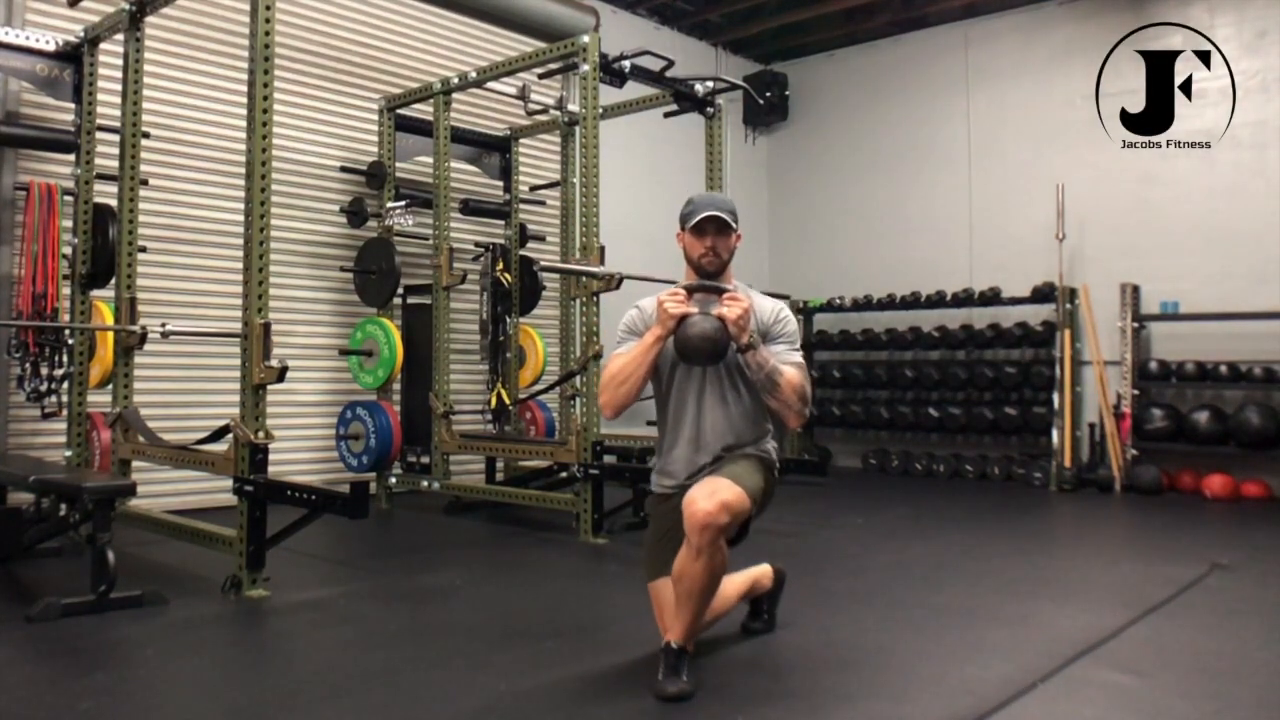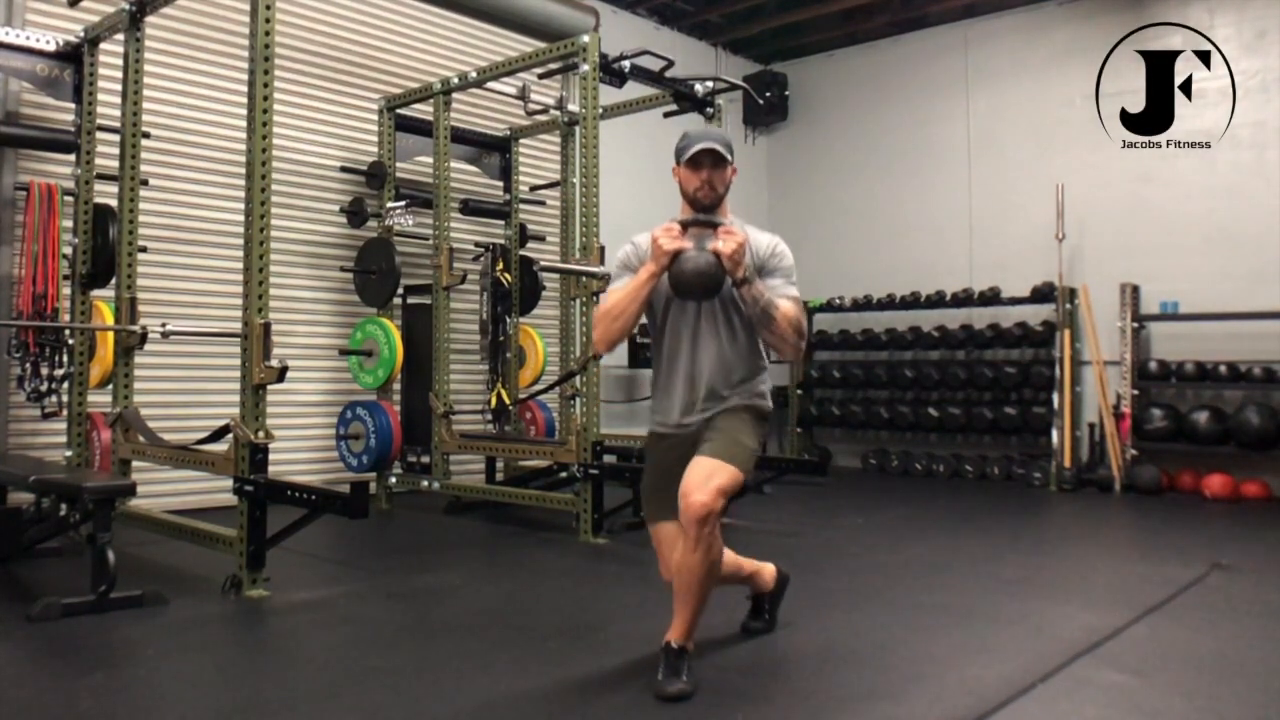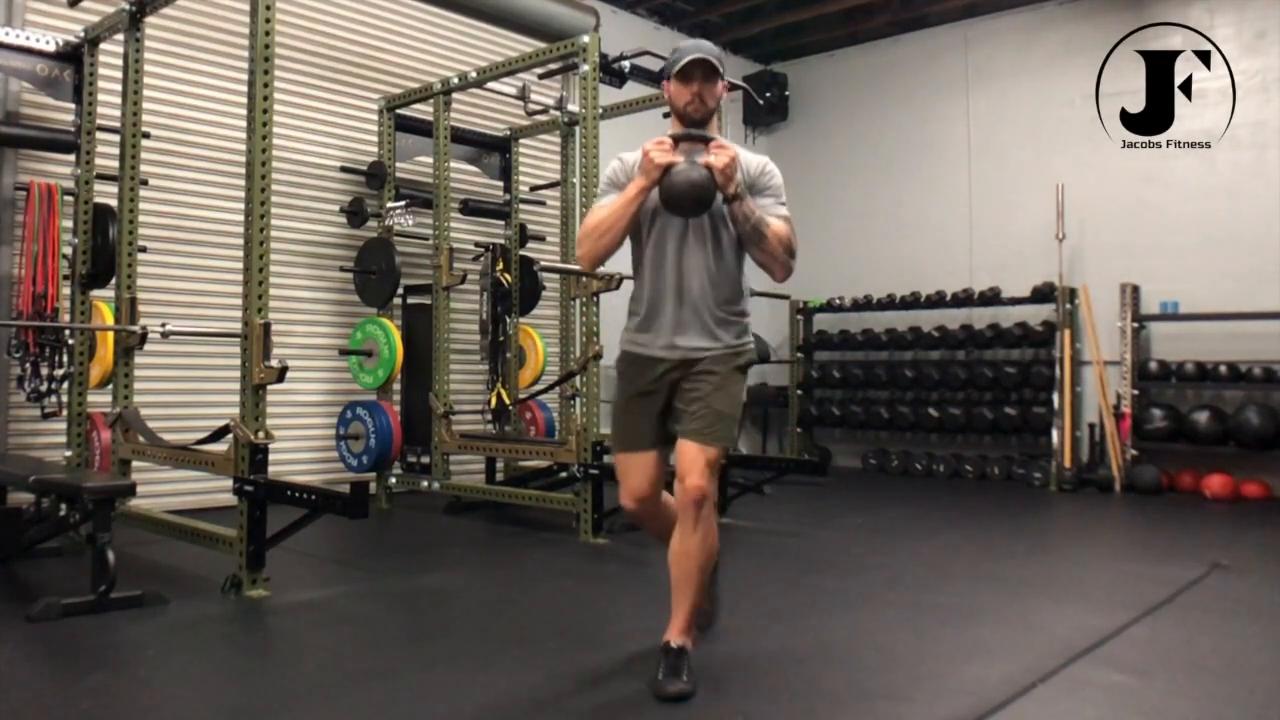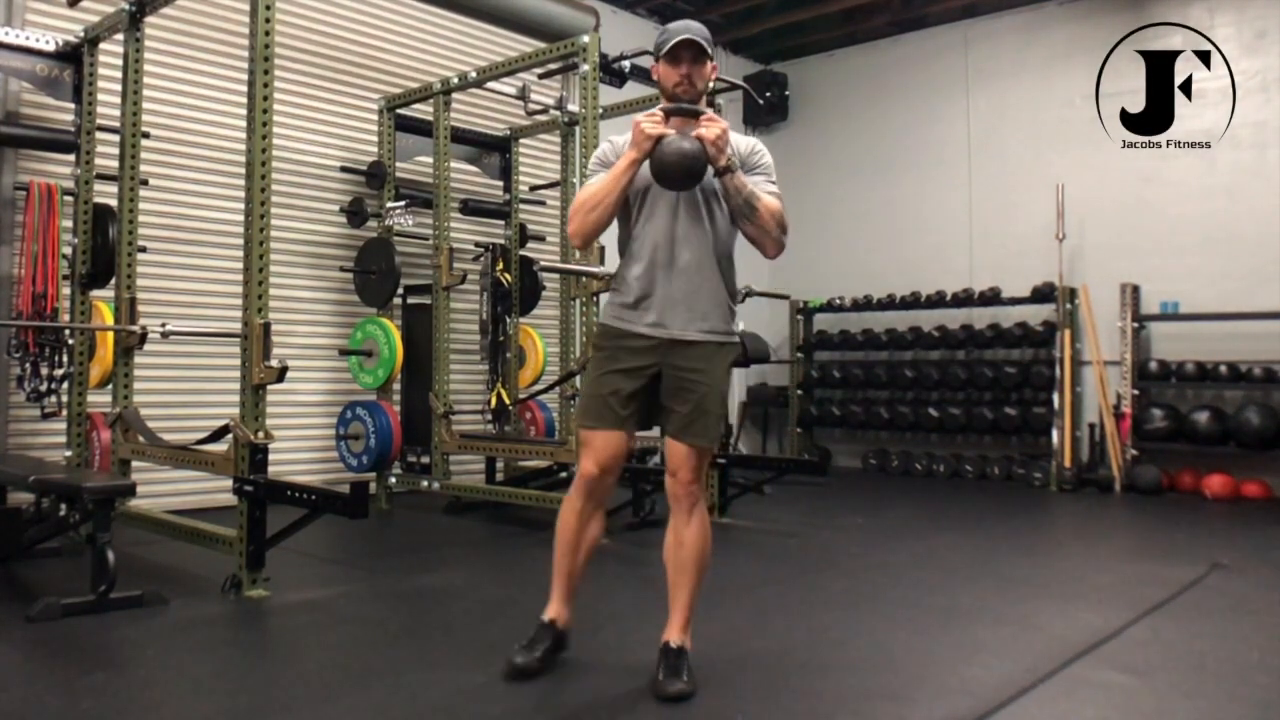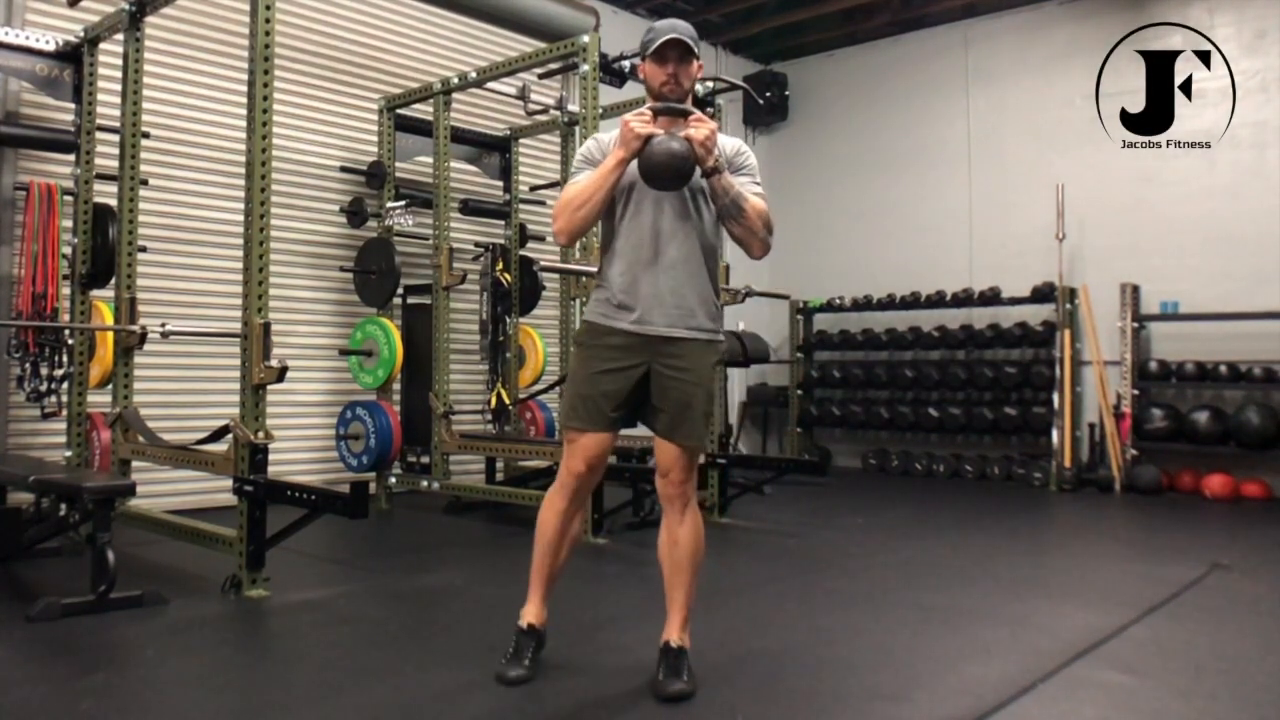
dt=0.3s
person 1, frame 1
left shoulder: (770, 315)
right shoulder: (647, 314)
left elbow: (797, 413)
right elbow: (609, 404)
left wrist: (746, 341)
right wrist: (660, 332)
left hip: (743, 463)
right hip: (672, 480)
left knee: (704, 512)
right knee: (682, 611)
left ankle: (676, 650)
right ankle: (762, 579)
person 1, frame 2
left shoulder: (765, 248)
right shoulder: (643, 248)
left elbow: (792, 346)
right elbow: (603, 338)
left wrist: (742, 275)
right wrist: (654, 268)
left hip: (735, 410)
right hip: (669, 421)
left knee: (699, 505)
right knee: (680, 565)
left ankle: (677, 647)
right ankle: (766, 579)
person 1, frame 3
left shoulder: (754, 169)
right shoulder: (629, 165)
left elbow: (782, 265)
right elbow: (587, 255)
left wrist: (733, 191)
right wrist: (643, 183)
left hip: (716, 354)
right hip: (644, 350)
left knee: (694, 490)
right knee: (637, 497)
left ankle: (677, 642)
right ankle: (700, 570)
person 1, frame 4
left shoulder: (745, 150)
right shoulder: (620, 145)
left elbow: (774, 242)
right elbow: (579, 232)
left wrist: (723, 165)
right wrist: (636, 155)
left hip: (702, 339)
right hip: (625, 330)
left knee: (686, 488)
right knee: (593, 473)
left ankle: (675, 642)
right ankle: (554, 620)
person 1, frame 5
left shoulder: (730, 150)
right shoulder: (605, 143)
left elbow: (759, 242)
right elbow: (564, 229)
left wrist: (710, 165)
right wrist: (622, 154)
left hip: (689, 338)
right hip: (610, 330)
left knee: (677, 487)
right knee: (577, 472)
left ankle: (676, 641)
right ankle: (532, 621)
